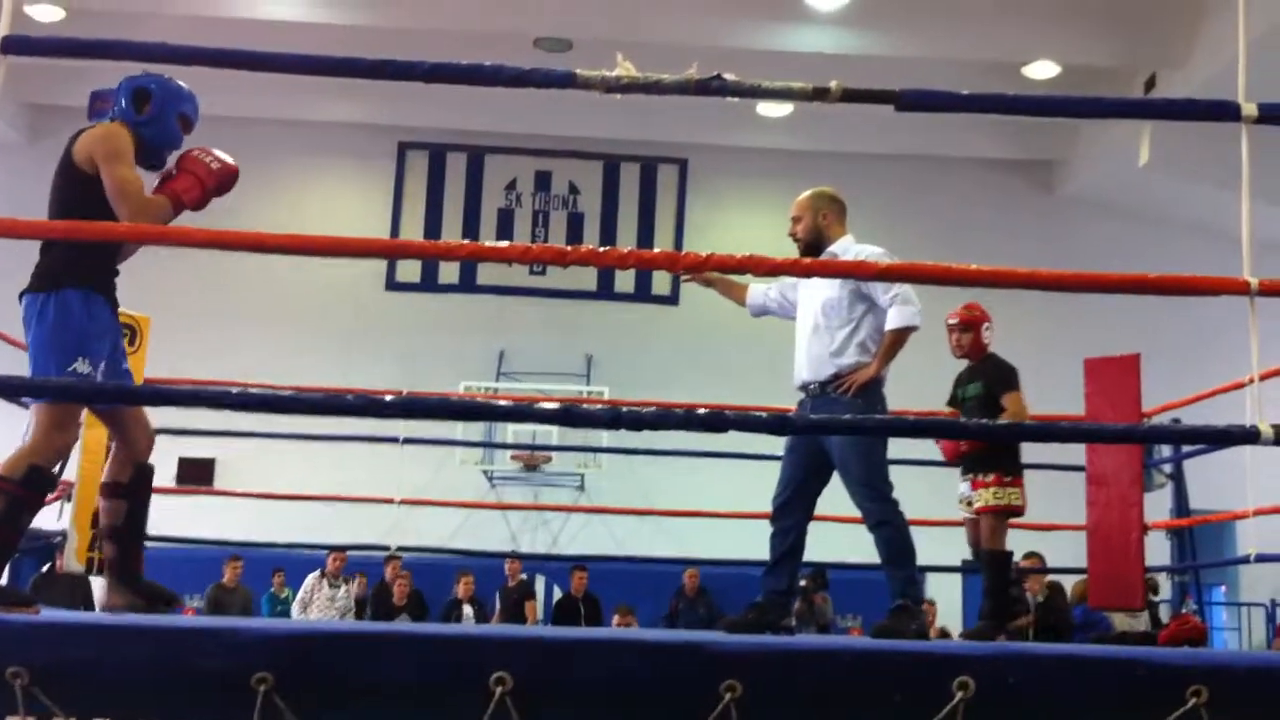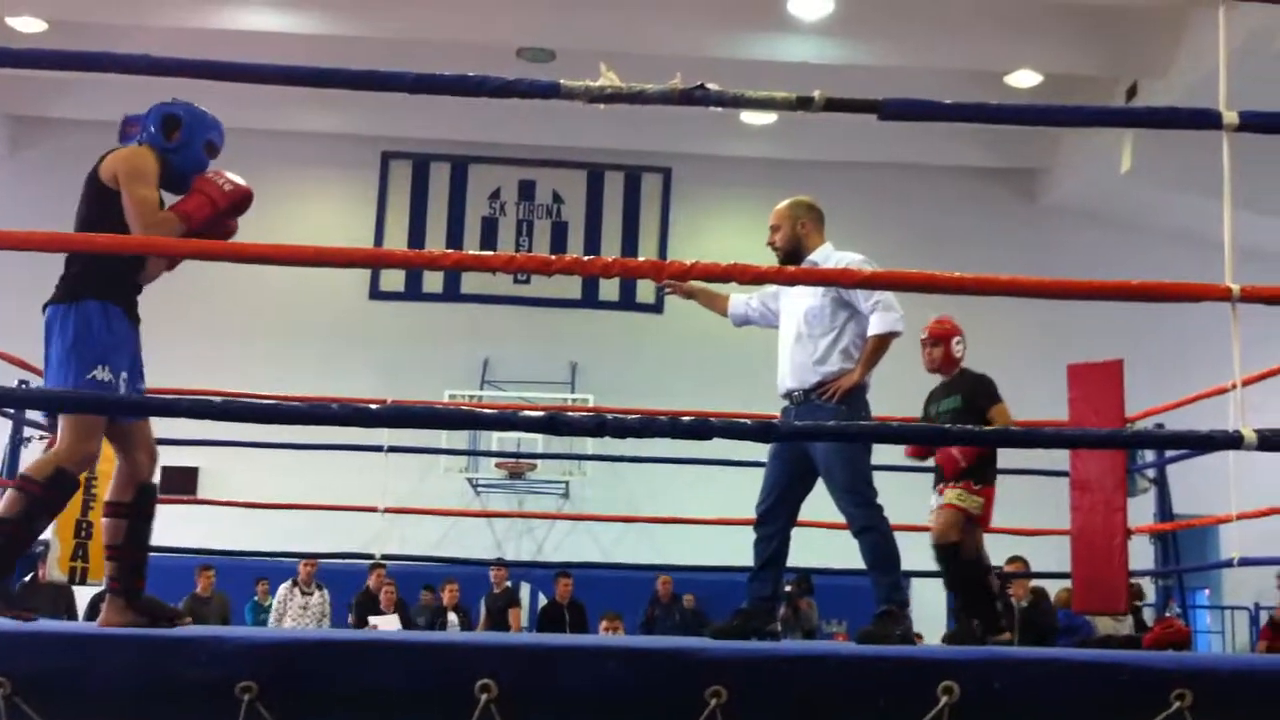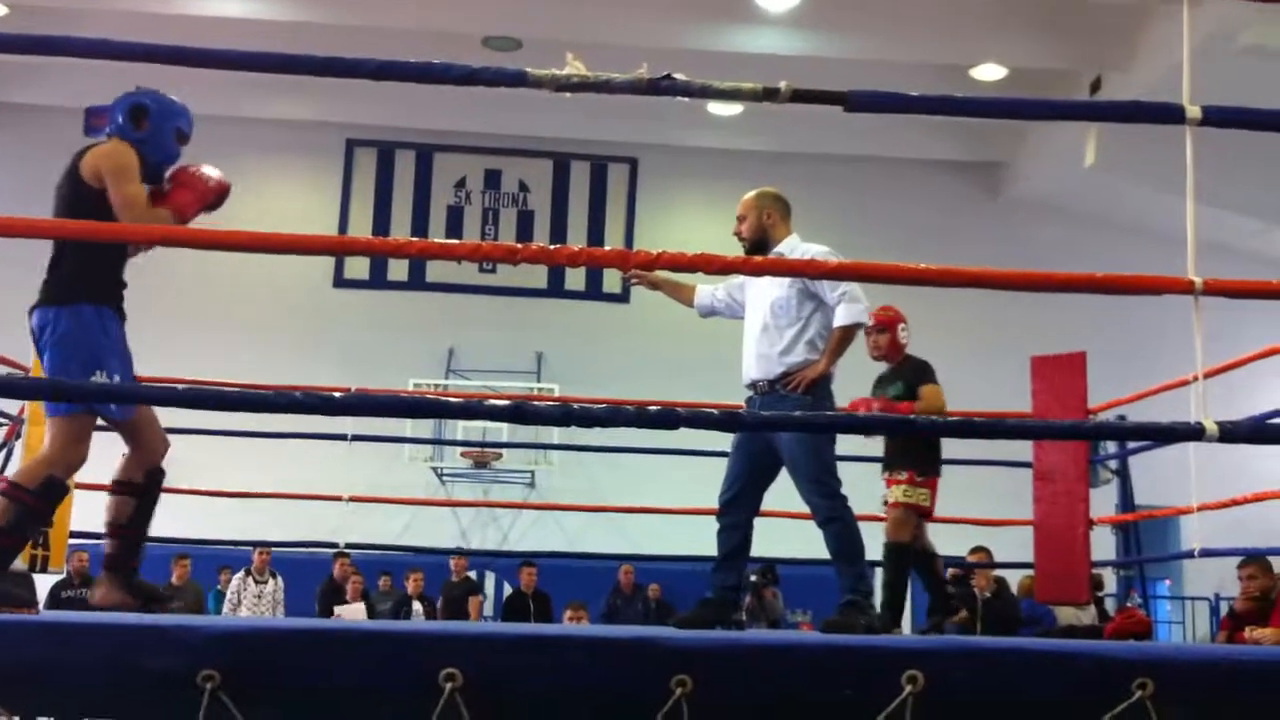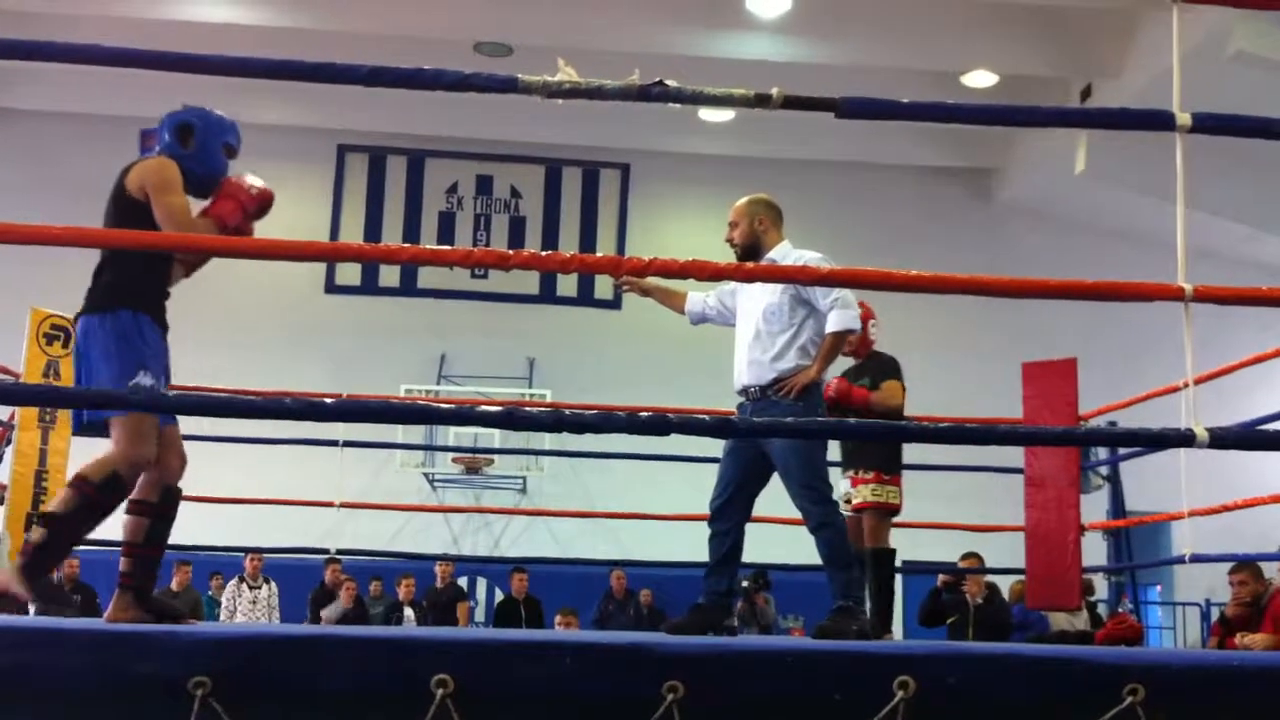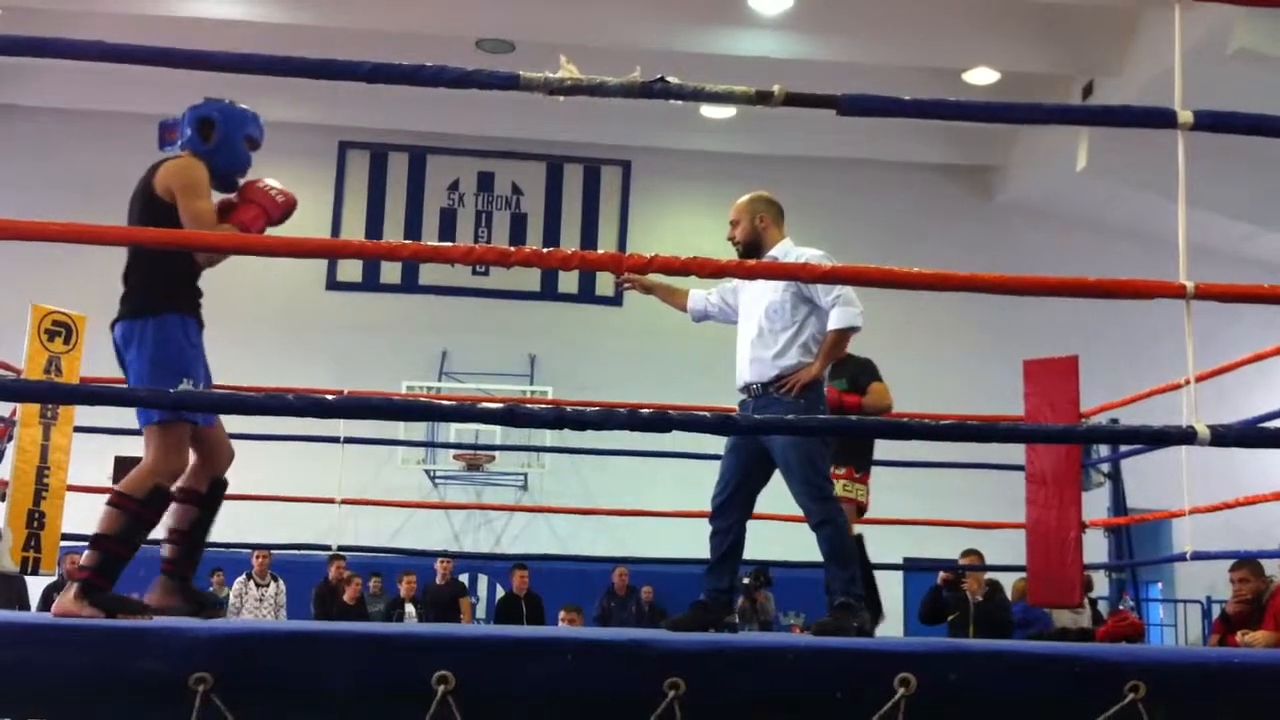
dt=0.4s
person 1, frame 1
left shoulder: (109, 152)
right shoulder: (109, 136)
right elbow: (135, 217)
left wrist: (173, 200)
right wrist: (189, 186)
left hip: (91, 306)
right hip: (68, 299)
left knee: (135, 438)
right knee: (52, 436)
left ankle: (124, 581)
person 1, frame 2
left shoulder: (137, 175)
right shoulder: (136, 158)
right elbow: (147, 233)
left wrist: (198, 231)
right wrist: (203, 205)
left hip: (108, 319)
right hip: (88, 313)
left knee: (139, 457)
right knee: (79, 446)
left ankle: (123, 598)
person 1, frame 3
left shoulder: (98, 171)
right shoulder: (114, 154)
right elbow: (143, 230)
left wrist: (169, 207)
right wrist: (189, 199)
left hip: (93, 317)
right hip: (79, 312)
left knee: (149, 442)
right knee: (66, 449)
left ankle: (117, 578)
person 1, frame 4
left shoulder: (154, 184)
right shoulder: (160, 167)
left elbow: (171, 267)
right elbow: (182, 238)
left wrist: (221, 233)
right wrist: (230, 209)
left hip: (136, 325)
right hip: (120, 320)
left knee: (167, 461)
right knee: (133, 449)
left ankle: (132, 596)
person 1, frame 5
left shoulder: (167, 183)
right shoulder: (186, 168)
right elbow: (207, 249)
left wrist: (234, 222)
right wrist: (253, 215)
left hip: (163, 325)
right hip: (160, 322)
left knee: (215, 454)
right knee: (167, 459)
left ankle: (173, 584)
right ankle: (85, 588)
person 2, frame 1
left shoulder: (865, 260)
right shoulder: (808, 279)
left elbow: (906, 310)
right elbow: (760, 298)
left wrist: (875, 366)
right wrist: (711, 279)
left hip: (849, 402)
right hip: (812, 405)
left knee: (876, 505)
right knee: (788, 507)
left ankle: (909, 608)
right ankle: (773, 603)
person 2, frame 2
left shoulder: (845, 267)
right shoulder: (789, 288)
left elbow: (888, 315)
right elbow: (742, 308)
left wrist: (858, 373)
right wrist: (692, 291)
left hip: (833, 409)
right hip: (796, 412)
left knee: (861, 511)
right knee: (771, 514)
left ankle: (894, 614)
right ankle: (759, 610)
person 2, frame 3
left shoulder: (811, 258)
right shoulder: (754, 279)
left elbow: (853, 307)
right elbow: (708, 299)
left wrist: (823, 364)
right wrist: (658, 282)
left hip: (798, 400)
right hip: (760, 403)
left knee: (825, 501)
right knee: (734, 504)
left ankle: (858, 604)
right ankle: (722, 600)
person 2, frame 4
left shoulder: (804, 265)
right shoulder: (745, 285)
left elbow: (845, 314)
right elbow: (699, 306)
left wrist: (816, 369)
right wrist: (648, 288)
left hip: (790, 405)
right hip: (752, 408)
left knee: (817, 506)
right knee: (725, 509)
left ankle: (850, 608)
right ankle: (715, 605)
person 2, frame 5
left shoulder: (805, 262)
right shoulder: (747, 283)
left elbow: (847, 310)
right elbow: (701, 304)
left wrist: (817, 367)
right wrist: (650, 286)
left hip: (791, 402)
right hip: (753, 405)
left knee: (818, 504)
right knee: (726, 507)
left ankle: (850, 605)
right ankle: (715, 602)
person 3, frame 1
left shoulder: (1000, 370)
right shoulder: (962, 378)
left elbow: (1017, 414)
left wrist: (970, 437)
left hip: (999, 469)
right hip: (973, 470)
left knee: (992, 542)
right knee: (978, 543)
left ankle: (993, 619)
right ankle: (1007, 611)
person 3, frame 2
left shoulder: (977, 384)
right shoulder: (933, 397)
left elbow: (1005, 427)
right elbow: (930, 444)
left wrist: (968, 452)
right wrist: (918, 447)
left hip: (974, 479)
right hip: (946, 482)
left knee: (942, 533)
right knee: (971, 551)
left ankle: (968, 614)
right ankle: (993, 627)
person 3, frame 3
left shoulder: (918, 368)
right shoulder: (883, 380)
left elbow: (936, 405)
left wrist: (888, 409)
right wrist: (863, 413)
left hip: (918, 466)
right hip: (895, 467)
left knee: (897, 532)
right knee: (916, 541)
left ankle: (890, 617)
right ankle: (943, 609)
person 3, frame 4
left shoulder: (885, 364)
right shoulder: (846, 375)
left elbow: (893, 401)
right elbow: (835, 417)
left wrist: (848, 392)
right wrist: (827, 397)
left hip: (879, 467)
right hip: (852, 469)
left knee: (875, 541)
right knee: (848, 542)
left ankle: (881, 623)
person 3, frame 5
left shoulder: (860, 367)
left elbow: (884, 402)
left wrist: (838, 400)
left hip: (849, 464)
right hip: (826, 467)
left ankle: (870, 607)
